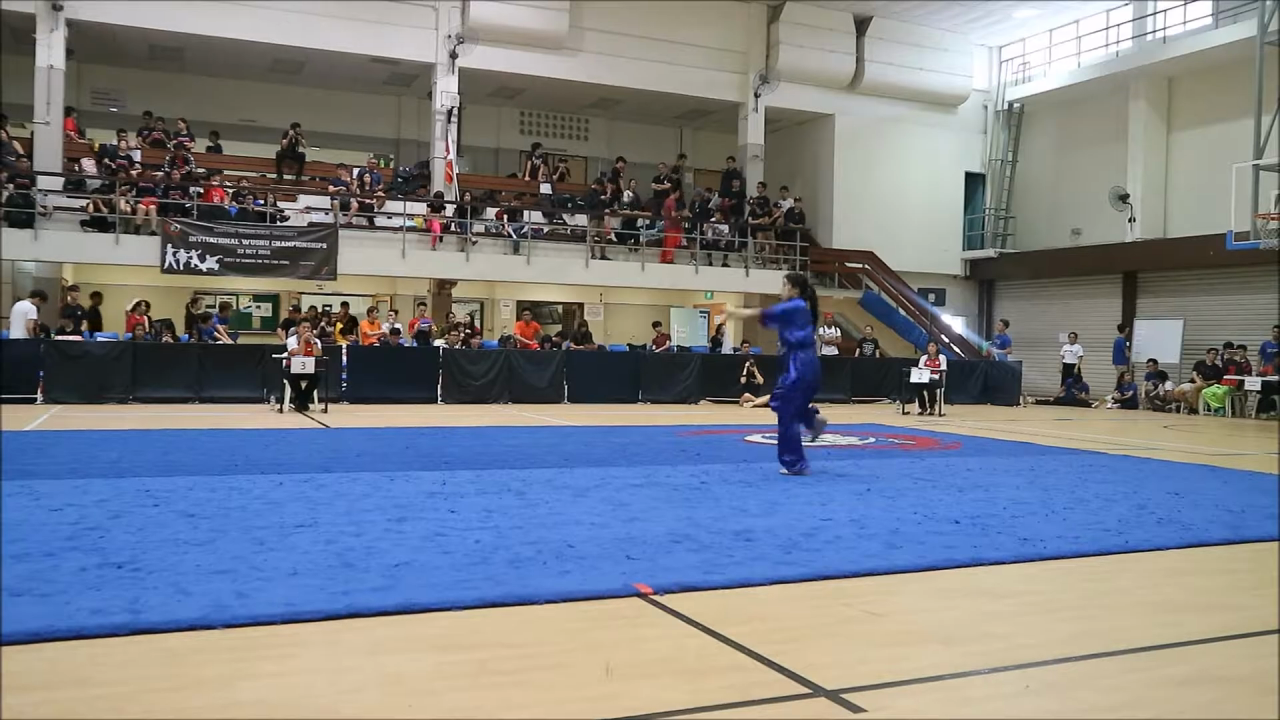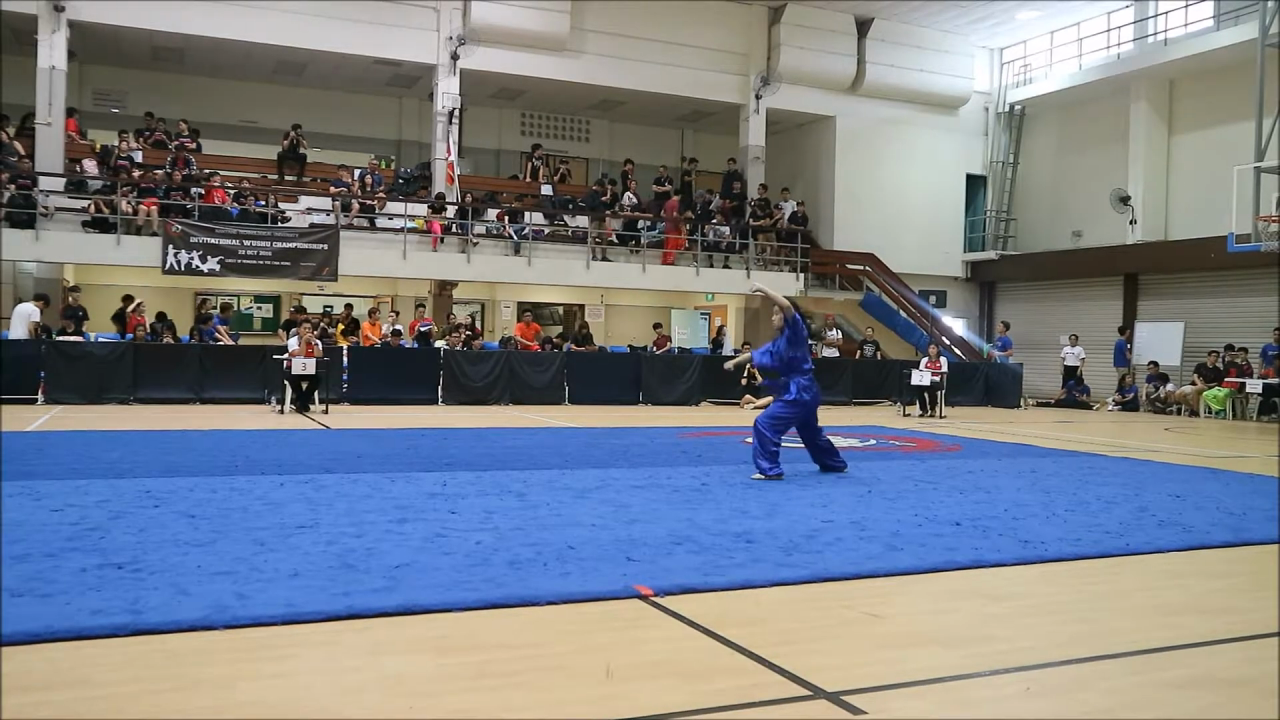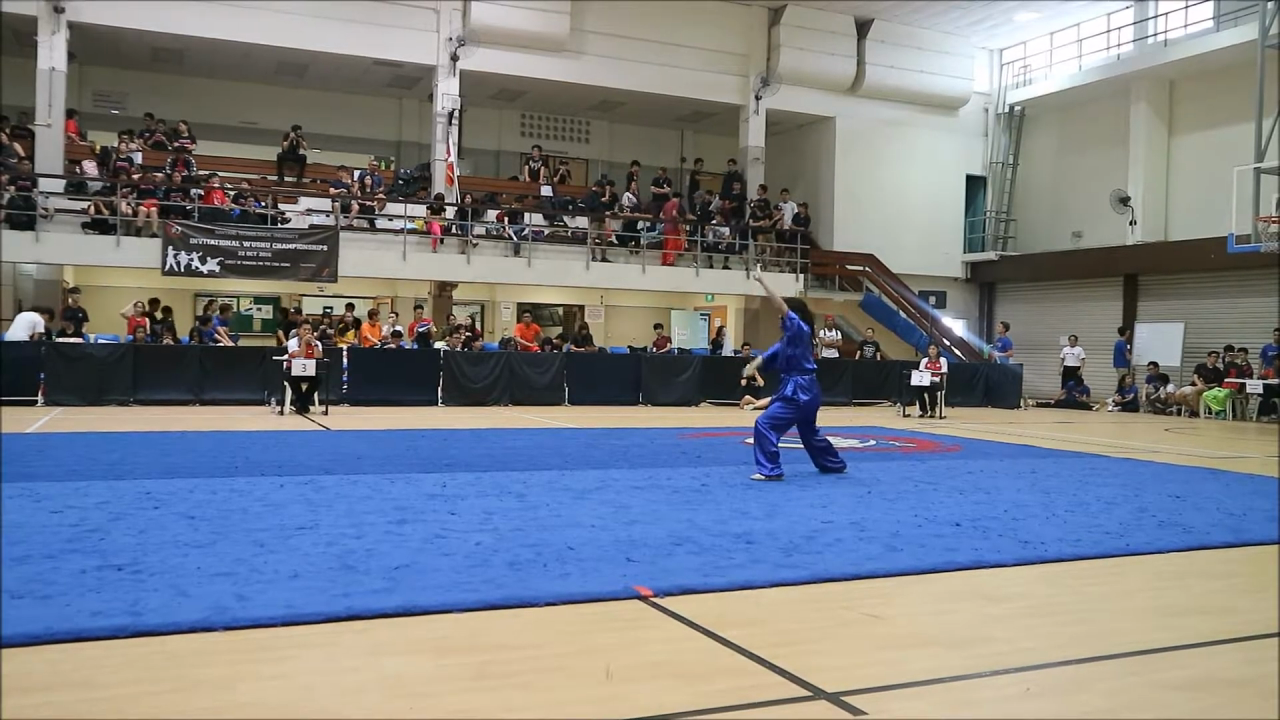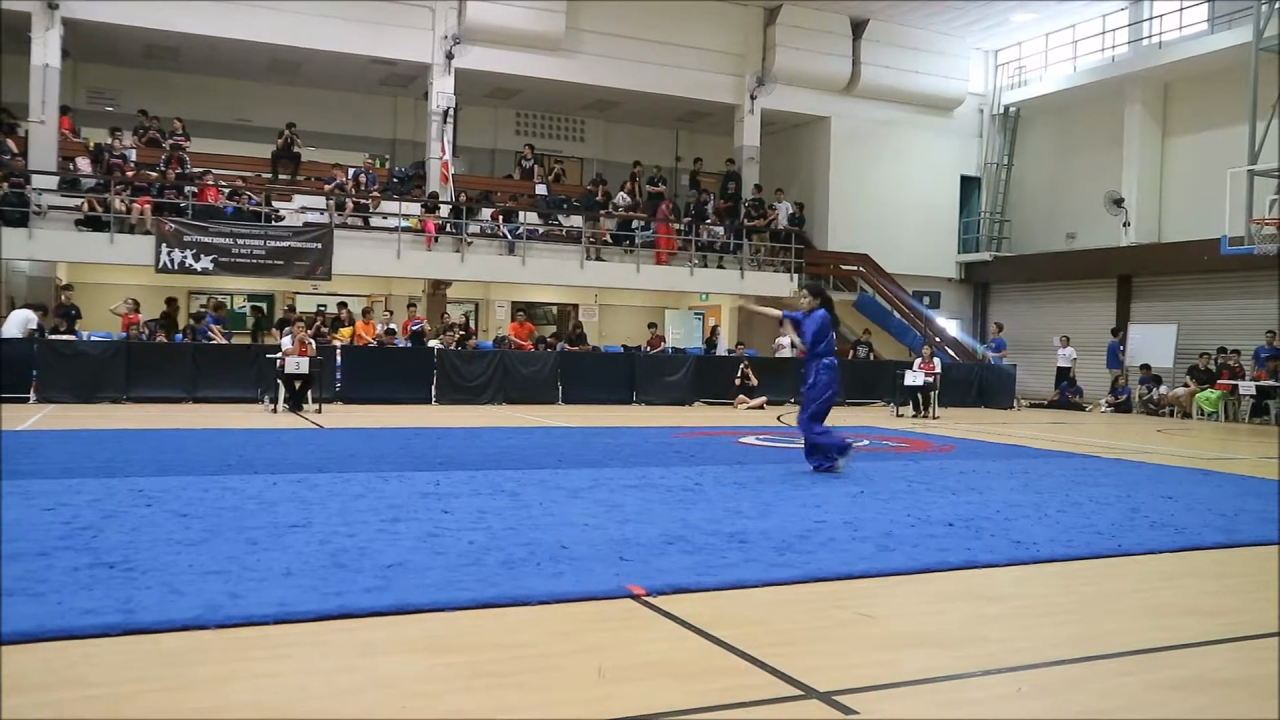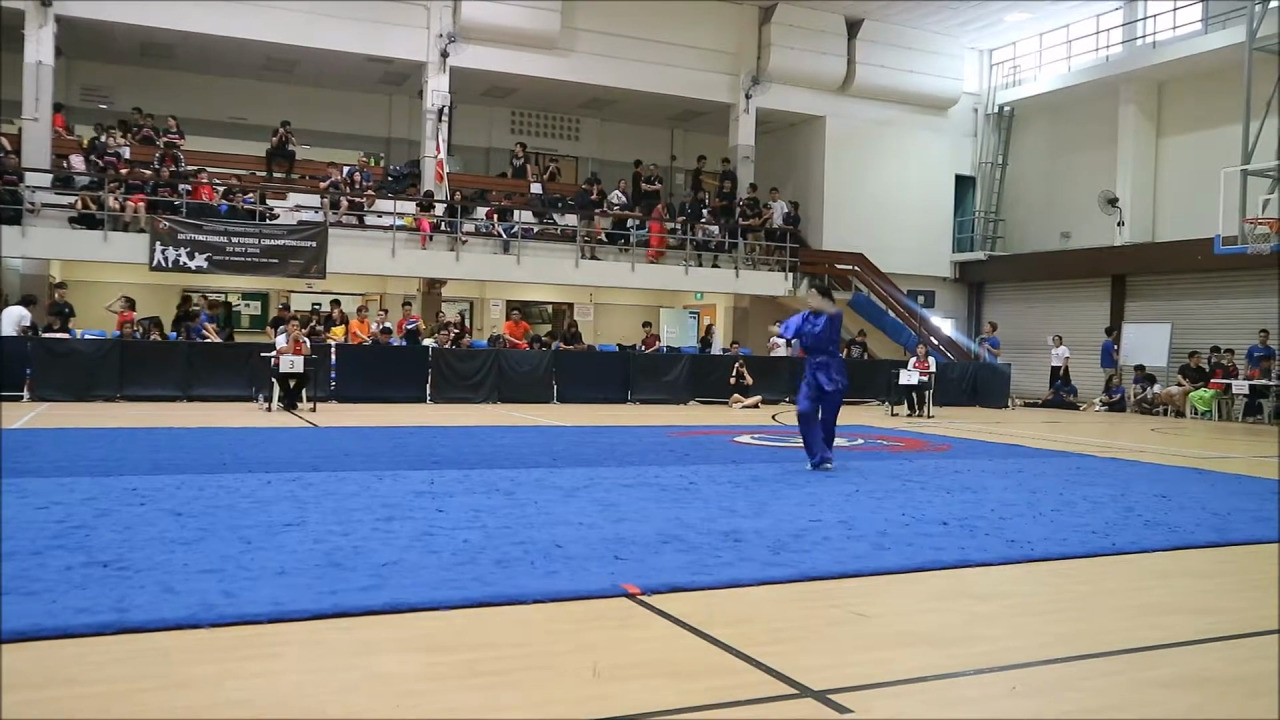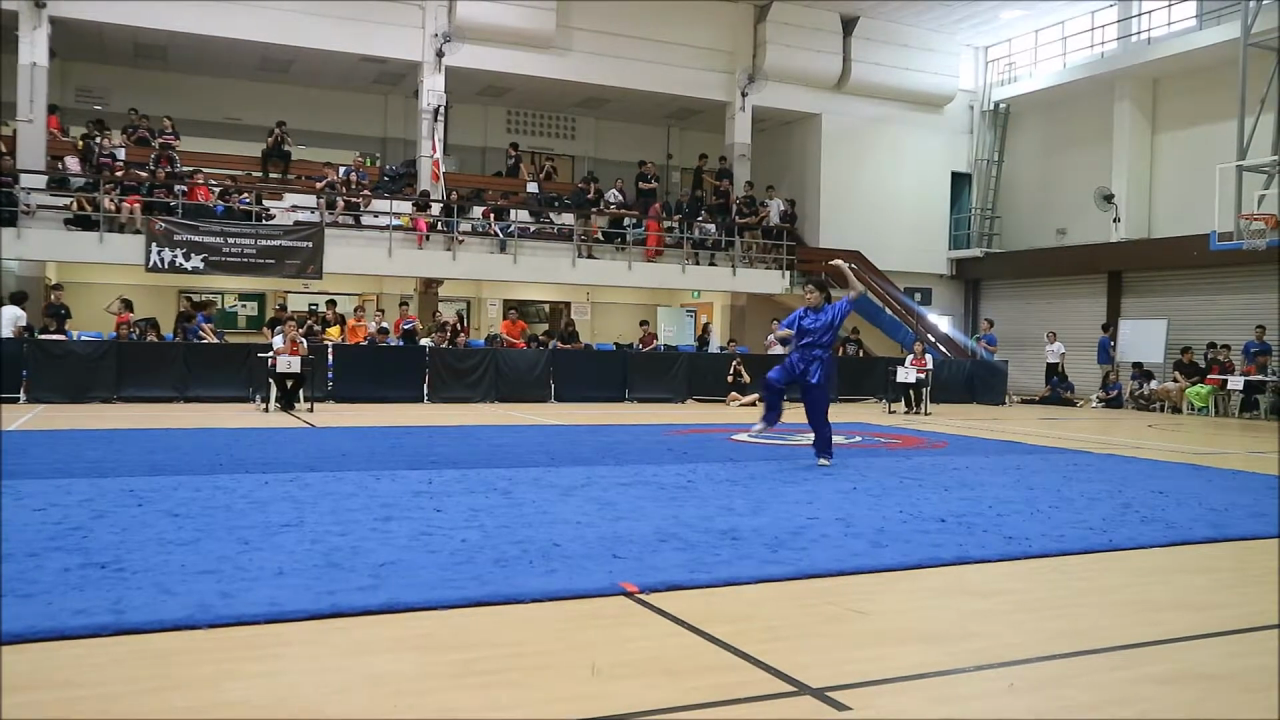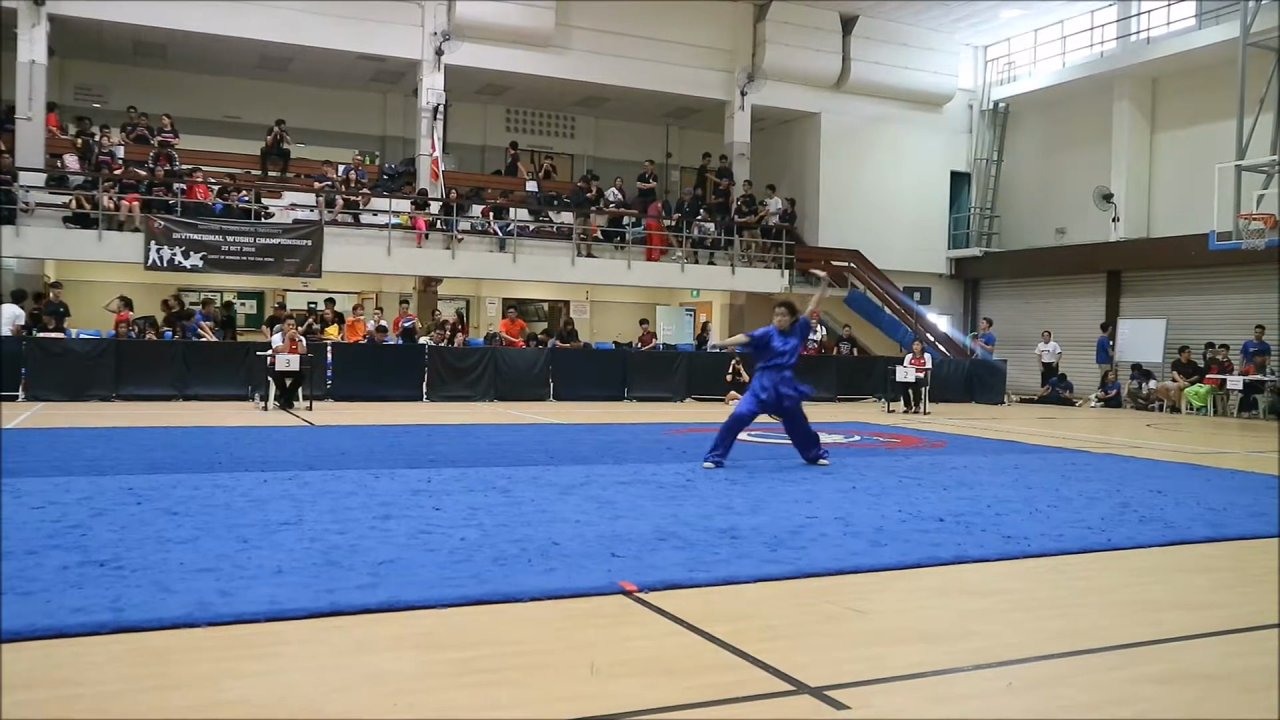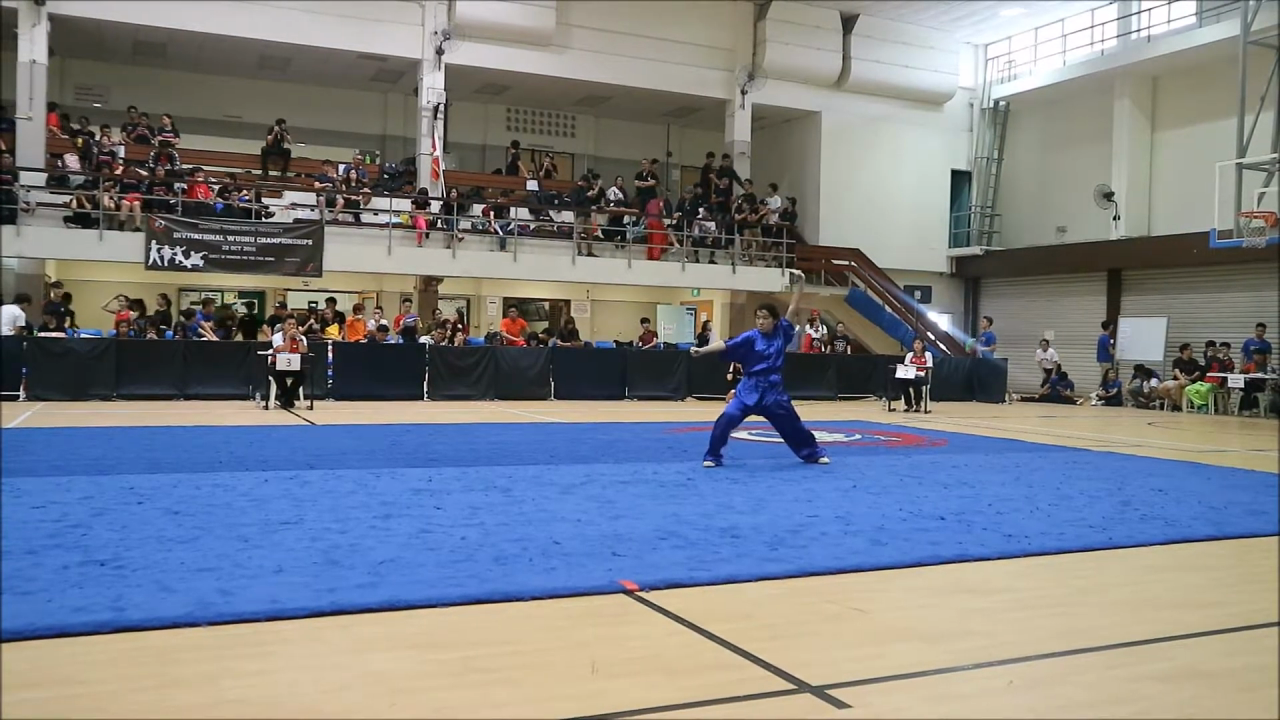
dt=0.4s
person 1, frame 1
left shoulder: (797, 307)
right shoulder: (788, 308)
left elbow: (765, 314)
right elbow: (766, 317)
left wrist: (734, 313)
right wrist: (740, 314)
left hip: (801, 367)
right hip: (800, 366)
left knee: (787, 414)
right knee: (779, 402)
left ankle: (796, 464)
right ankle: (812, 418)
person 1, frame 2
left shoulder: (796, 333)
right shoulder: (778, 342)
left elbow: (787, 306)
right elbow: (756, 355)
left wrist: (761, 290)
right wrist: (734, 362)
left hip: (800, 393)
right hip: (798, 393)
left knee: (765, 424)
right knee: (811, 434)
left ankle: (770, 470)
right ankle: (836, 464)
person 1, frame 3
left shoulder: (799, 330)
right shoulder: (788, 340)
left elbow: (781, 306)
right elbow: (768, 356)
left wrist: (762, 281)
right wrist: (752, 367)
left hip: (799, 390)
right hip: (807, 390)
left knee: (765, 424)
right knee: (809, 433)
left ankle: (770, 470)
right ankle: (835, 464)
person 1, frame 4
left shoulder: (820, 316)
right shoulder: (805, 316)
left elbow: (804, 346)
right elbow: (778, 314)
left wrist: (791, 333)
right wrist: (751, 307)
left hip: (822, 372)
right hip: (816, 372)
left knee: (807, 420)
right knee: (810, 420)
left ankle: (839, 448)
right ankle: (826, 460)
person 1, frame 5
left shoulder: (831, 317)
right shoulder: (803, 317)
left elbow: (833, 310)
right elbow: (785, 331)
left wrist: (818, 303)
right wrist: (778, 332)
left hip: (831, 370)
right hip: (812, 369)
left knee: (828, 417)
right knee: (805, 412)
left ankle: (824, 457)
right ankle: (818, 457)
person 1, frame 6
left shoulder: (834, 310)
right shoulder: (800, 314)
left elbow: (856, 290)
right elbow: (781, 332)
left wrist: (843, 267)
right wrist: (781, 333)
left hip: (818, 364)
right hip: (796, 359)
left knee: (817, 413)
right knee: (771, 381)
left ankle: (823, 453)
right ankle: (771, 417)
person 1, frame 7
left shoulder: (798, 331)
right shoulder: (767, 333)
left elbow: (812, 308)
right elbow: (746, 338)
left wrist: (824, 283)
right wrist: (721, 343)
left hip: (786, 387)
right hip: (762, 385)
left knee: (799, 424)
right knee: (739, 416)
left ankle: (816, 454)
right ankle: (715, 456)
person 1, frame 8
left shoulder: (782, 333)
right shoulder: (750, 337)
left elbow: (793, 308)
right elbow: (726, 345)
left wrist: (800, 283)
right wrist: (702, 350)
left hip: (774, 390)
right hip: (750, 389)
left knee: (792, 425)
right knee: (728, 417)
left ankle: (814, 453)
right ankle: (712, 456)
